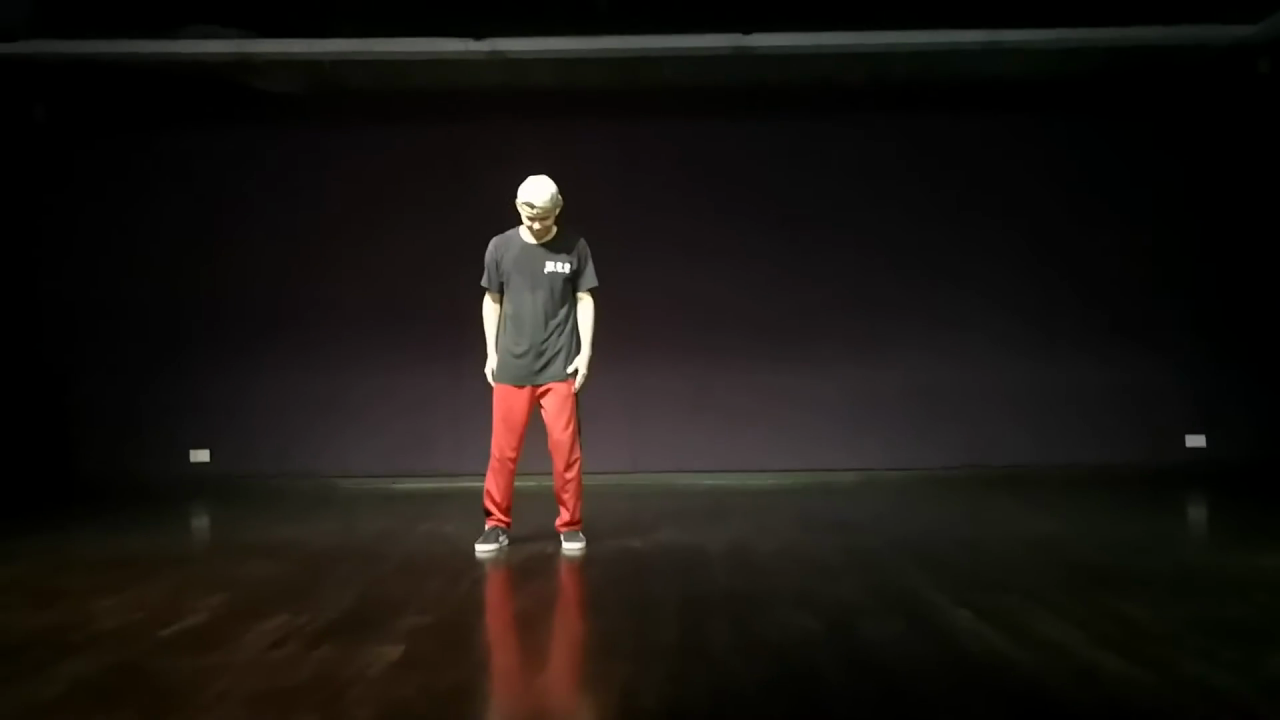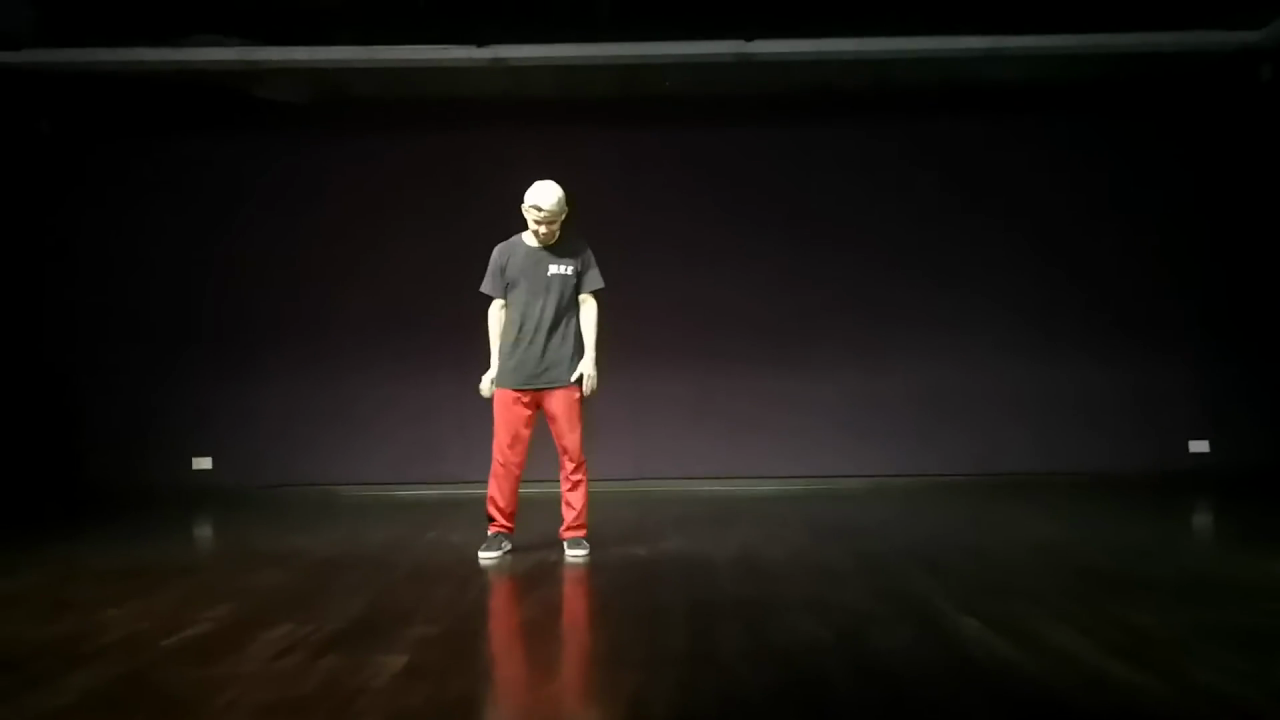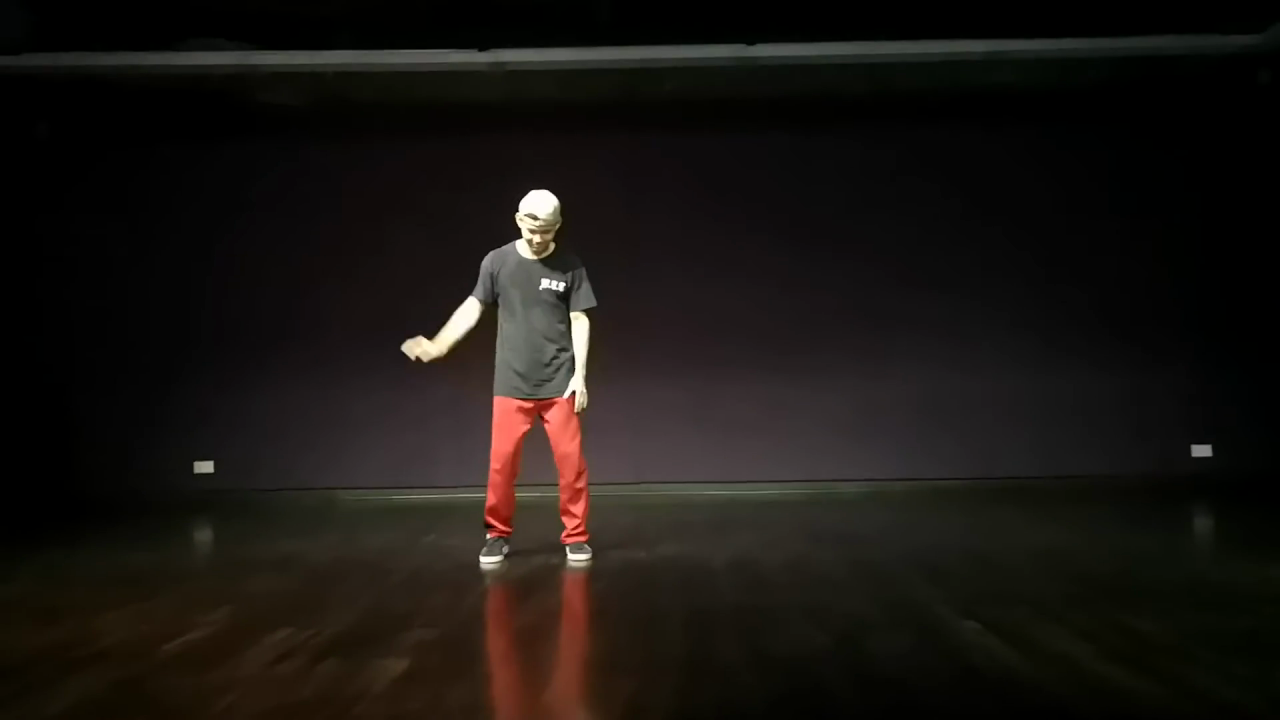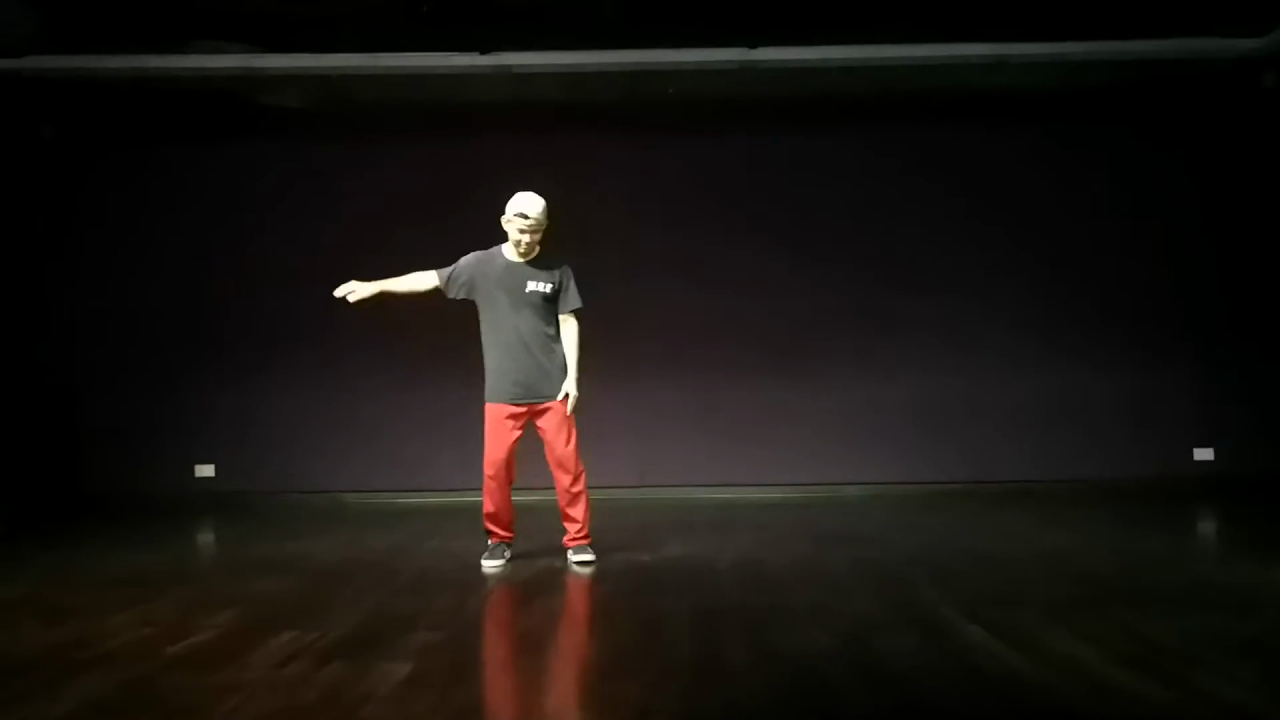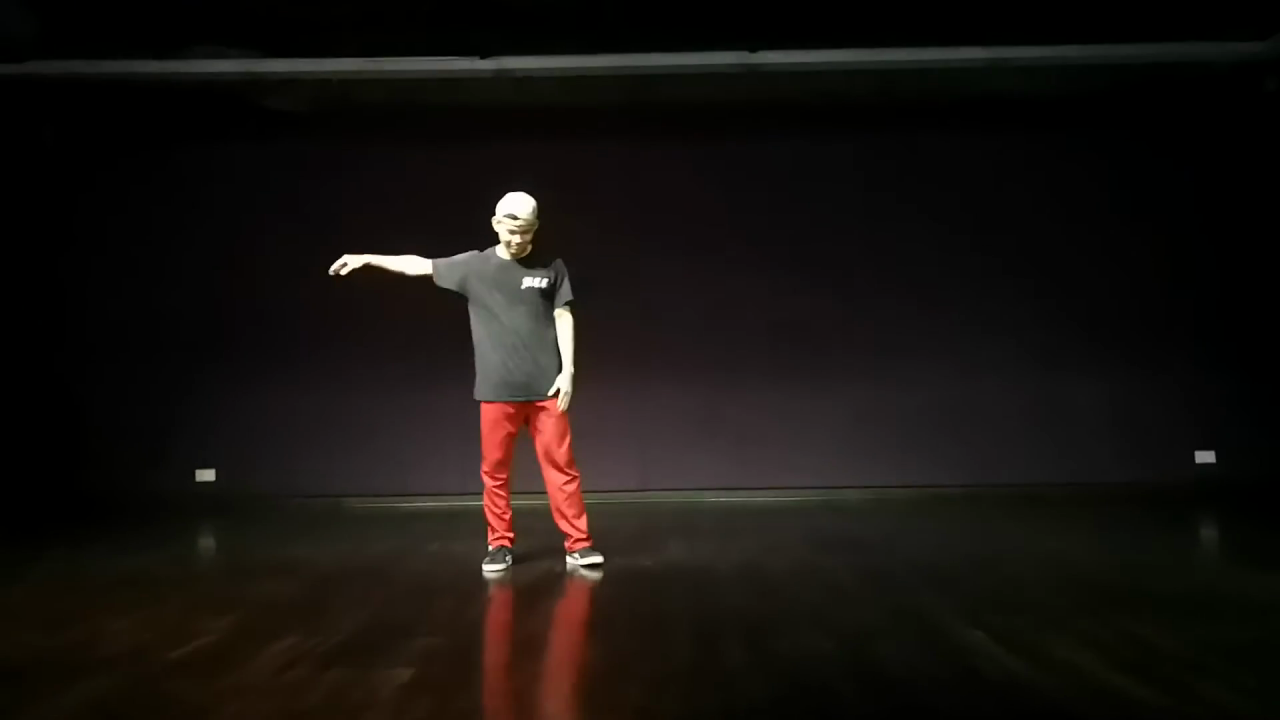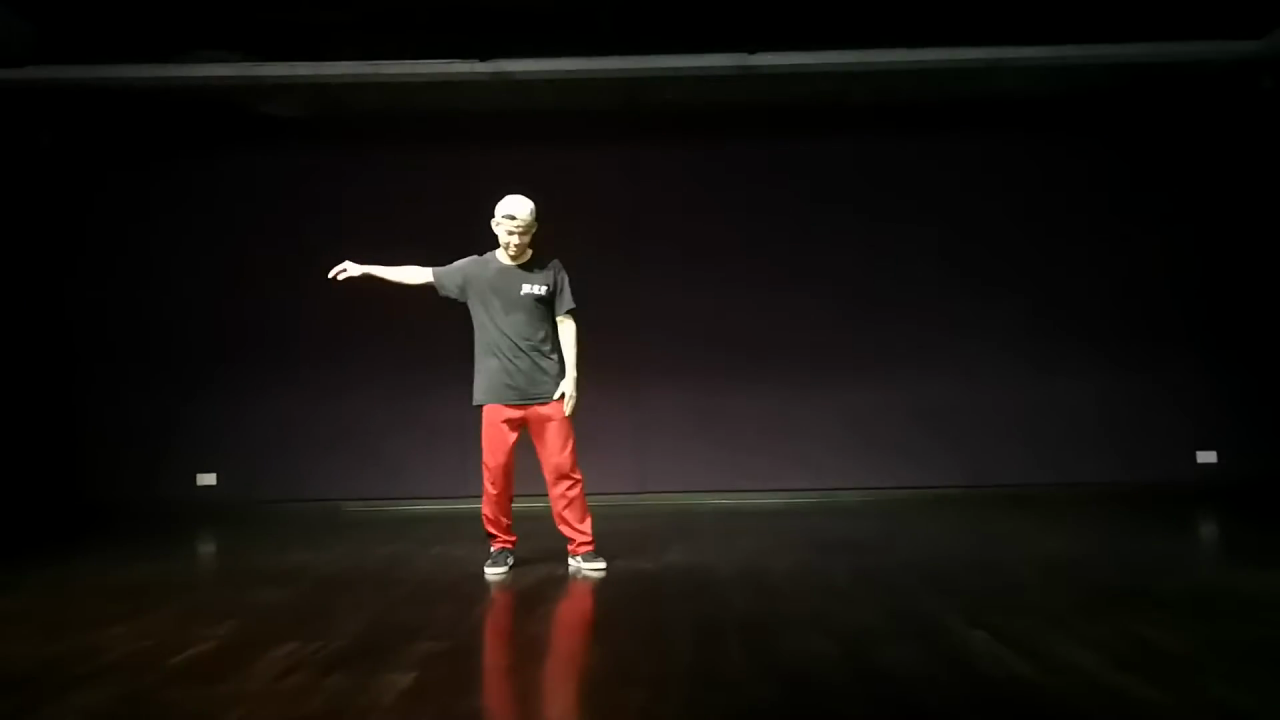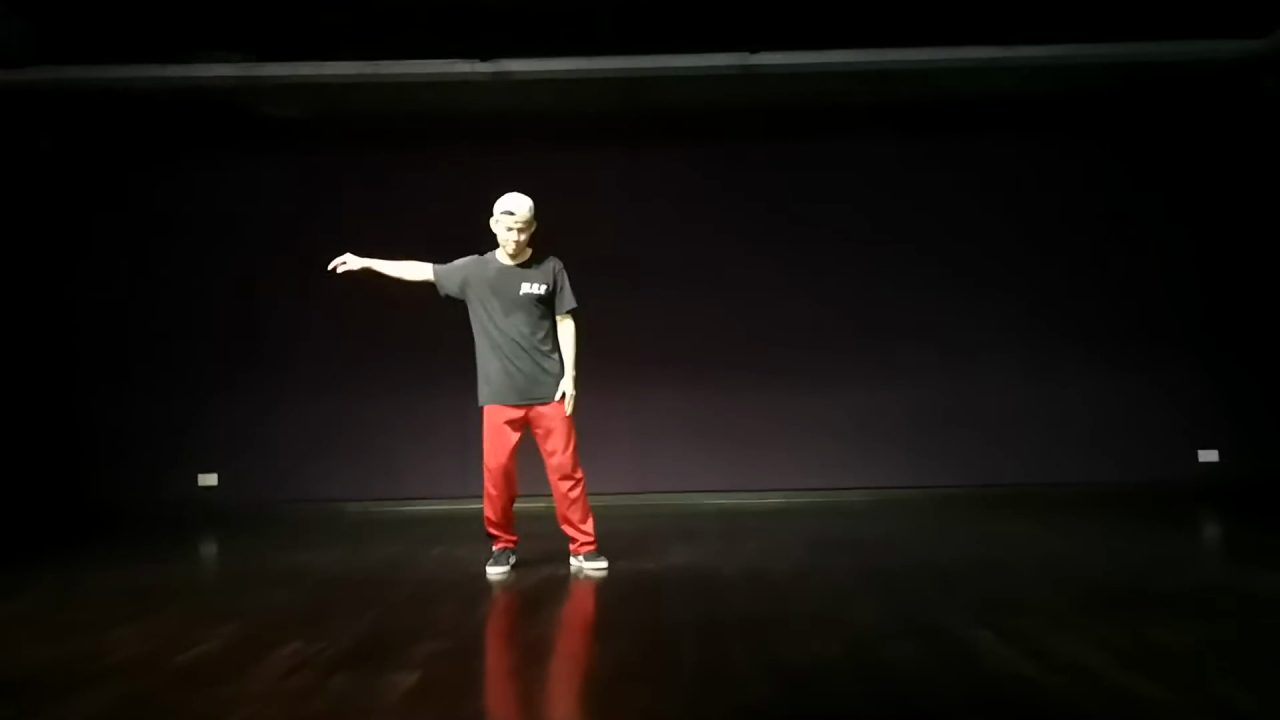
dt=0.2s
person 1, frame 1
left shoulder: (574, 247)
right shoulder: (500, 247)
left elbow: (585, 300)
right elbow: (492, 300)
left wrist: (585, 351)
right wrist: (492, 353)
left hip: (559, 366)
right hip: (512, 367)
left knee: (564, 447)
right knee: (503, 448)
left ankle: (570, 525)
right ankle: (497, 523)
person 1, frame 2
left shoulder: (578, 252)
right shoulder: (505, 253)
left elbow: (587, 303)
right elbow: (498, 308)
left wrist: (589, 356)
right wrist: (494, 363)
left hip: (562, 372)
right hip: (514, 373)
left knee: (571, 453)
right knee: (506, 454)
left ankle: (574, 531)
right ankle: (499, 530)
person 1, frame 3
left shoulder: (570, 265)
right shoulder: (497, 261)
left elbow: (579, 319)
right elbow: (473, 306)
left wrist: (580, 373)
right wrist: (438, 345)
left hip: (559, 381)
right hip: (512, 382)
left knee: (570, 460)
right knee: (502, 462)
left ankle: (575, 537)
right ankle: (497, 534)
person 1, frame 4
left shoulder: (557, 269)
right shoulder: (480, 264)
left elbow: (568, 322)
right elbow: (430, 280)
left wrist: (572, 375)
right wrist: (375, 286)
left hip: (551, 386)
right hip: (503, 389)
left knee: (567, 462)
right knee: (496, 466)
left ankle: (577, 539)
right ankle: (499, 539)
person 1, frame 5
left shoulder: (551, 266)
right shoulder: (474, 265)
left elbow: (563, 317)
right elbow: (421, 265)
left wrist: (568, 370)
right wrist: (367, 259)
left hip: (545, 385)
right hip: (497, 387)
left knee: (559, 462)
right knee: (495, 467)
left ankle: (578, 542)
right ankle: (500, 543)
person 1, frame 6
left shoulder: (551, 270)
right shoulder: (474, 270)
left elbow: (565, 323)
right elbow: (422, 275)
left wrist: (571, 375)
right wrist: (365, 268)
left hip: (547, 389)
right hip: (499, 393)
left knee: (562, 468)
right knee: (495, 471)
left ankle: (581, 546)
right ankle: (501, 545)
person 1, frame 7
left shoulder: (550, 268)
right shoulder: (473, 270)
left elbow: (565, 322)
right elbow: (421, 271)
left wrist: (569, 375)
right wrist: (365, 261)
left hip: (548, 389)
right hip: (500, 393)
left knee: (565, 468)
right knee: (497, 471)
left ankle: (583, 546)
right ankle: (503, 545)
